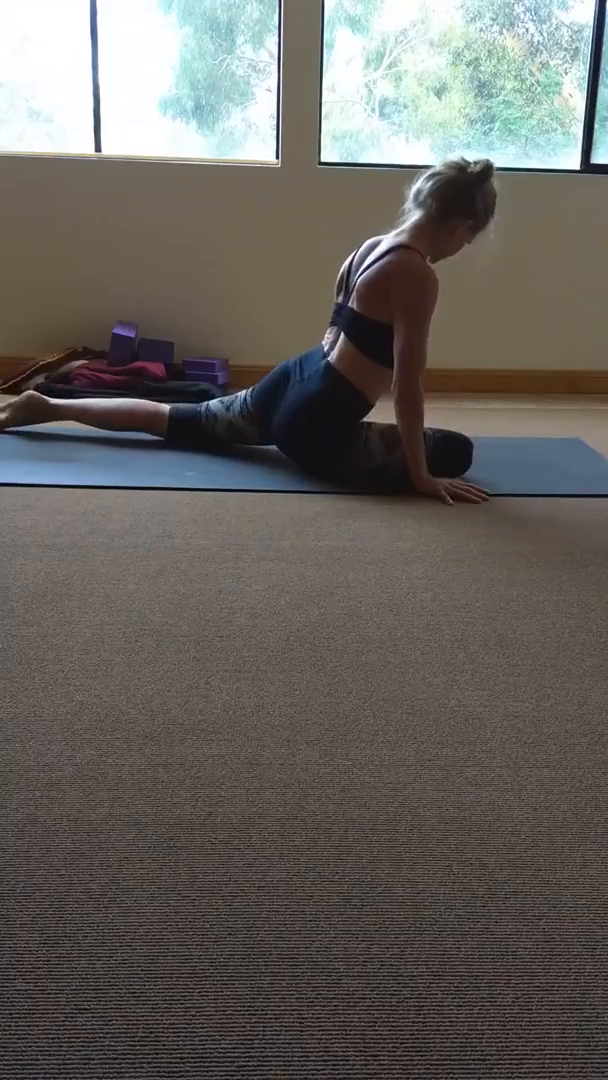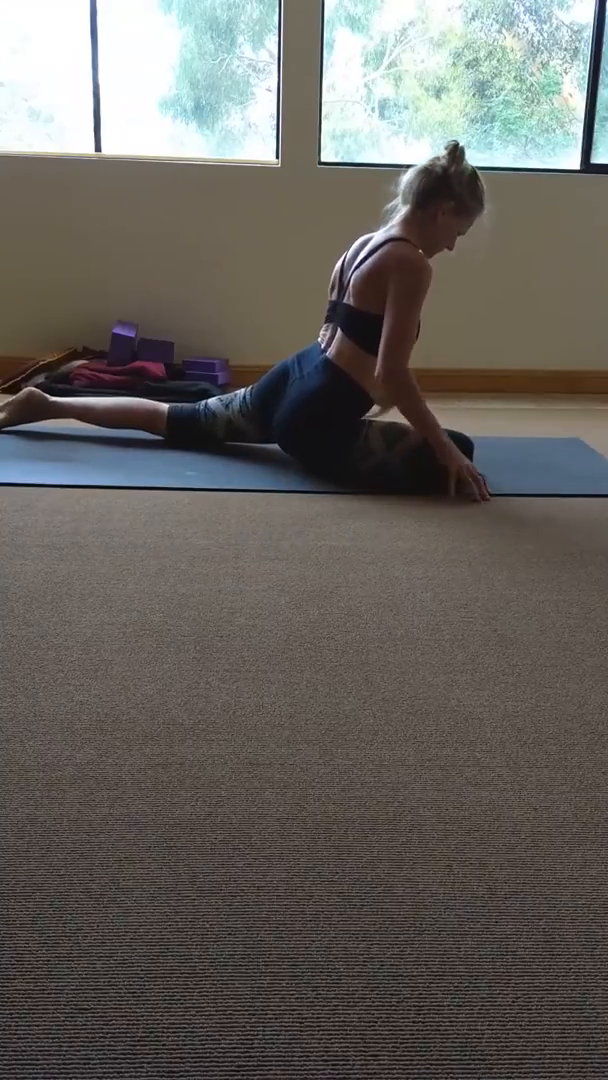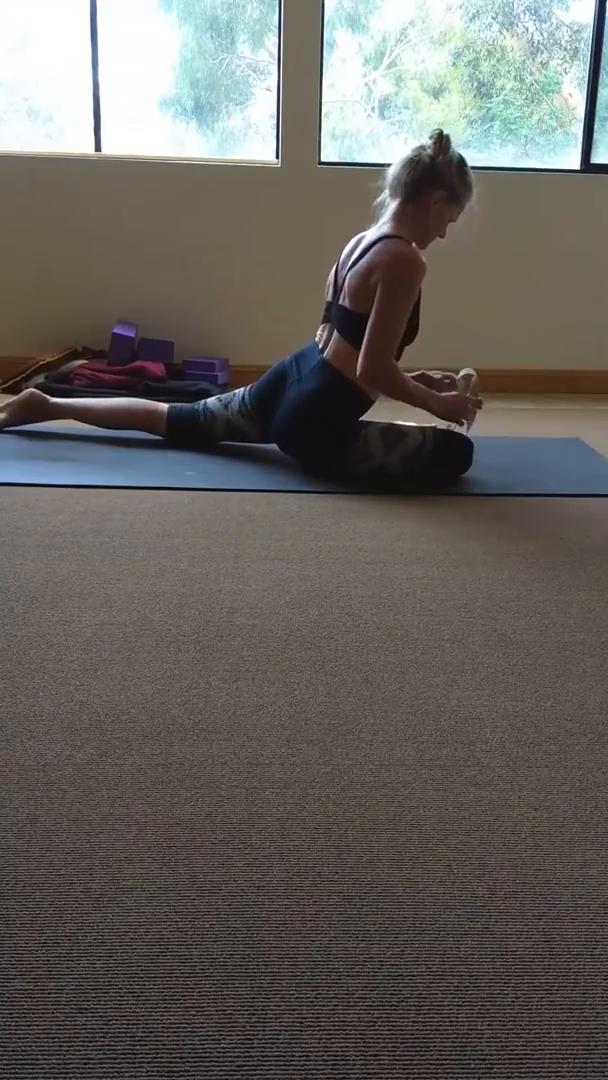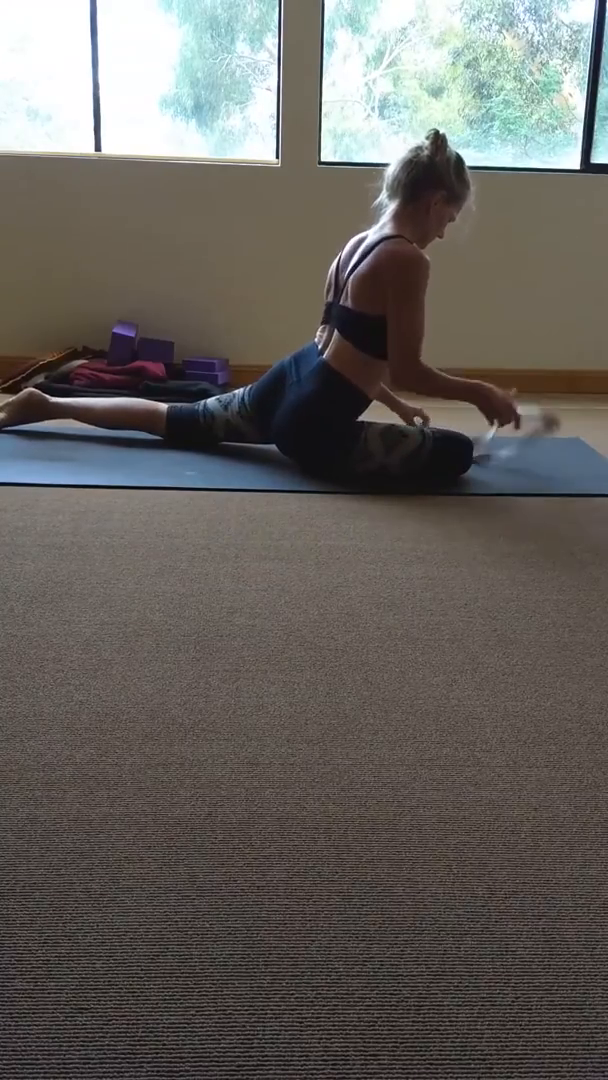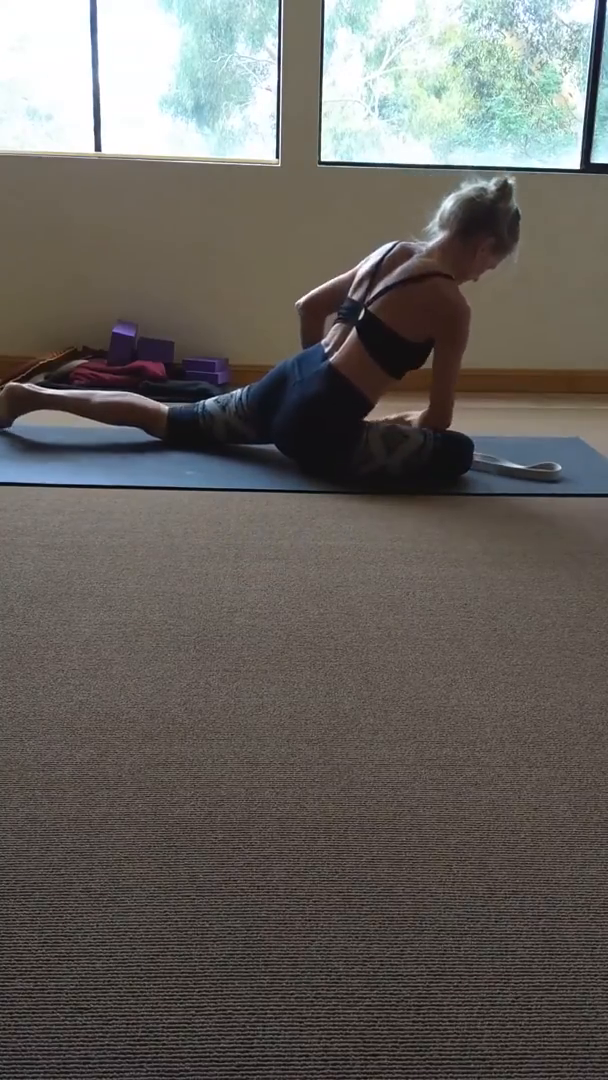
dt=0.7s
person 1, frame 1
left shoulder: (372, 247)
right shoulder: (417, 277)
right elbow: (407, 385)
right wrist: (420, 477)
left hip: (292, 382)
right hip: (317, 428)
left knee: (178, 422)
left ankle: (47, 406)
person 1, frame 2
left shoulder: (364, 245)
right shoulder: (410, 265)
right elbow: (392, 372)
left wrist: (374, 396)
right wrist: (446, 452)
left hip: (292, 381)
right hip: (317, 424)
left knee: (180, 421)
left ankle: (47, 404)
person 1, frame 3
left shoulder: (360, 242)
right shoulder: (405, 262)
right elbow: (372, 369)
left wrist: (415, 382)
right wrist: (438, 402)
left hip: (289, 382)
right hip: (316, 423)
left knee: (176, 420)
left ankle: (47, 405)
person 1, frame 4
left shoulder: (358, 244)
right shoulder: (407, 261)
right elbow: (407, 371)
left wrist: (398, 407)
right wrist: (480, 392)
left hip: (286, 384)
right hip: (315, 425)
left knee: (174, 420)
left ankle: (48, 403)
person 1, frame 5
left shoulder: (389, 253)
right shoulder: (450, 306)
left elbow: (307, 306)
right elbow: (439, 419)
right wrist: (409, 422)
left hip: (285, 384)
right hip: (317, 428)
left knee: (167, 419)
